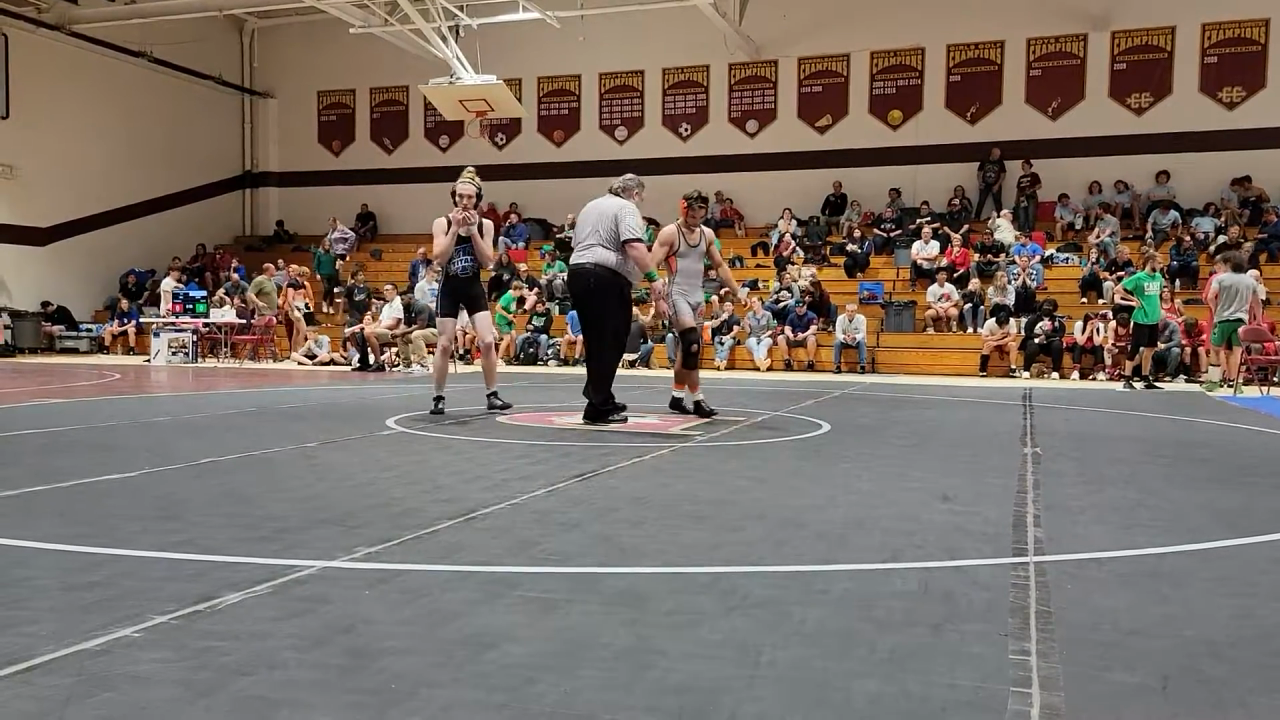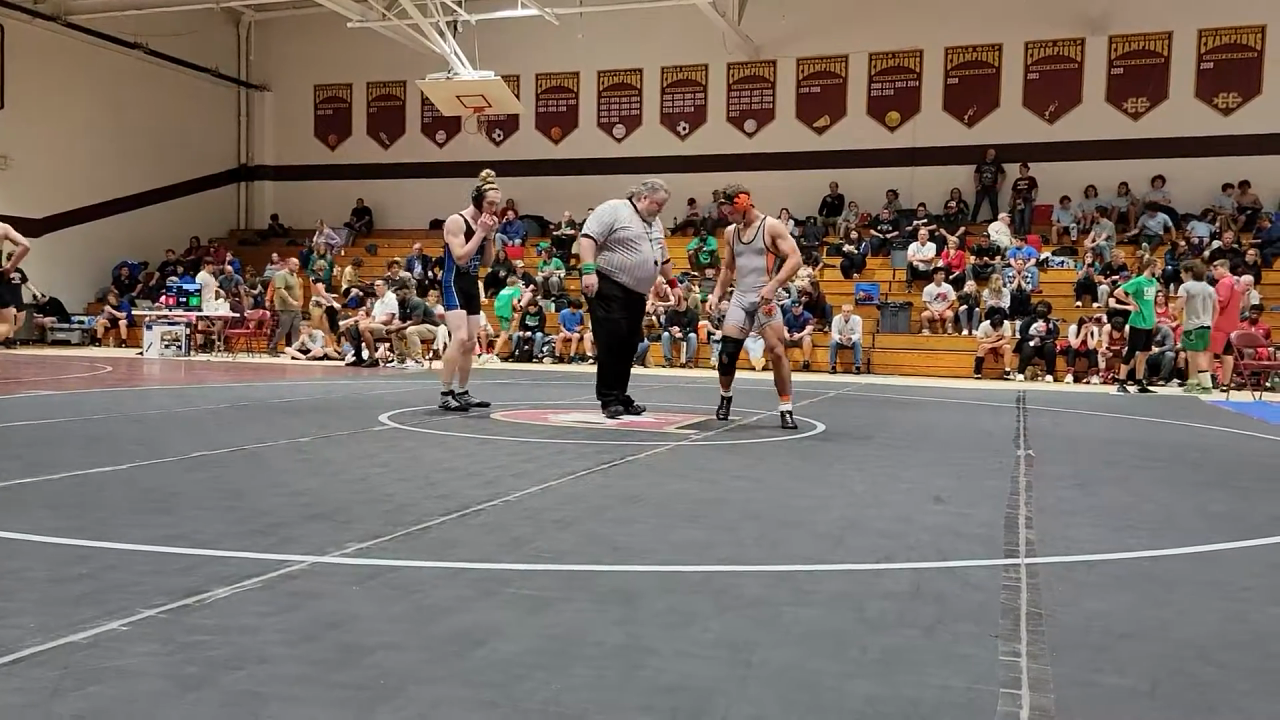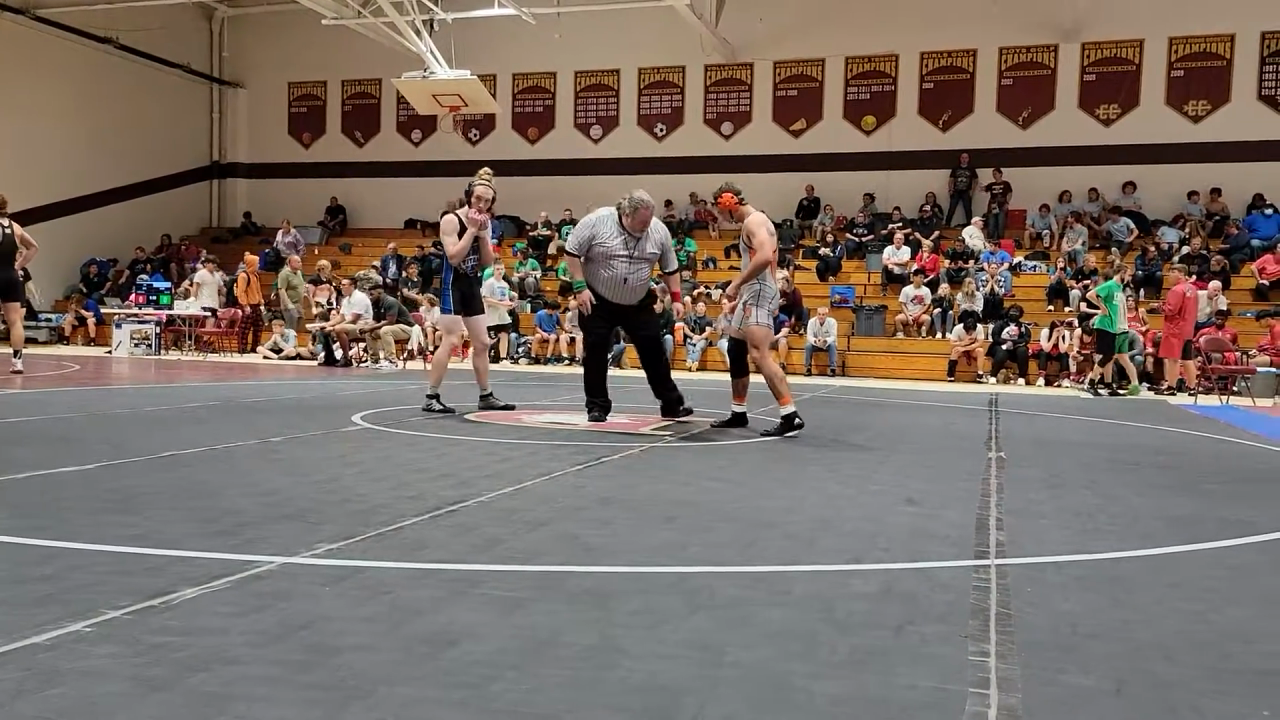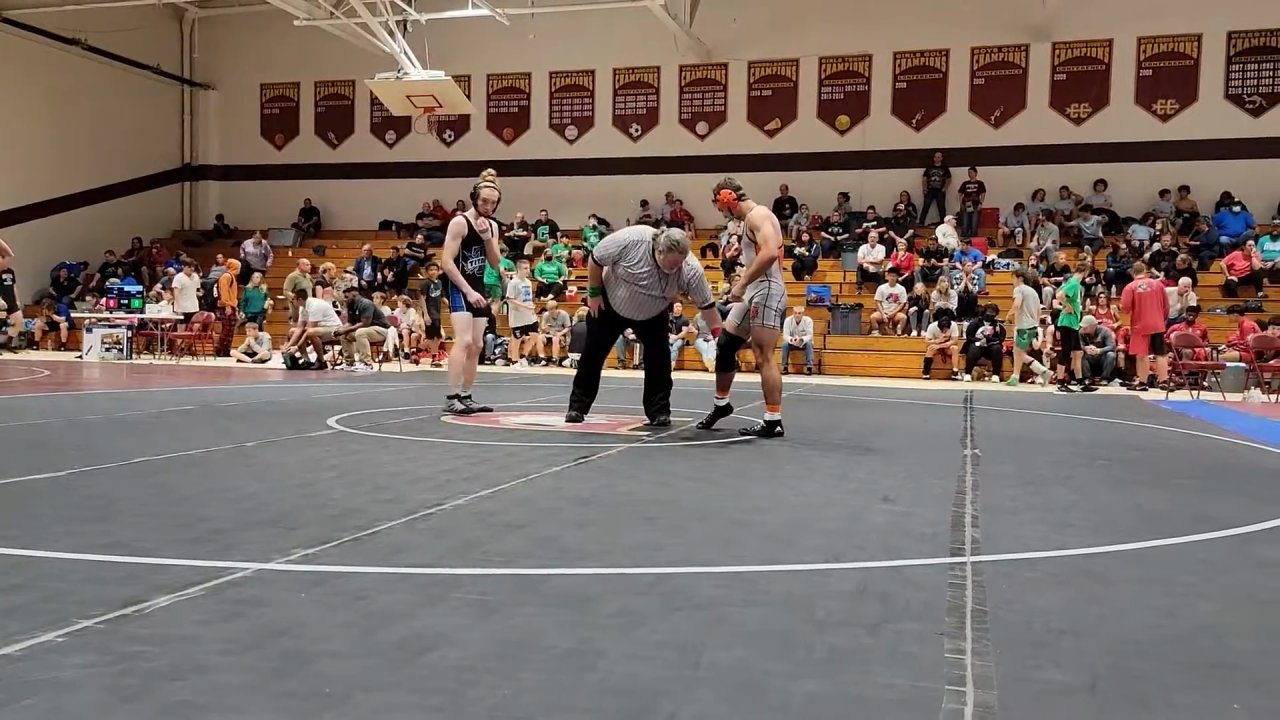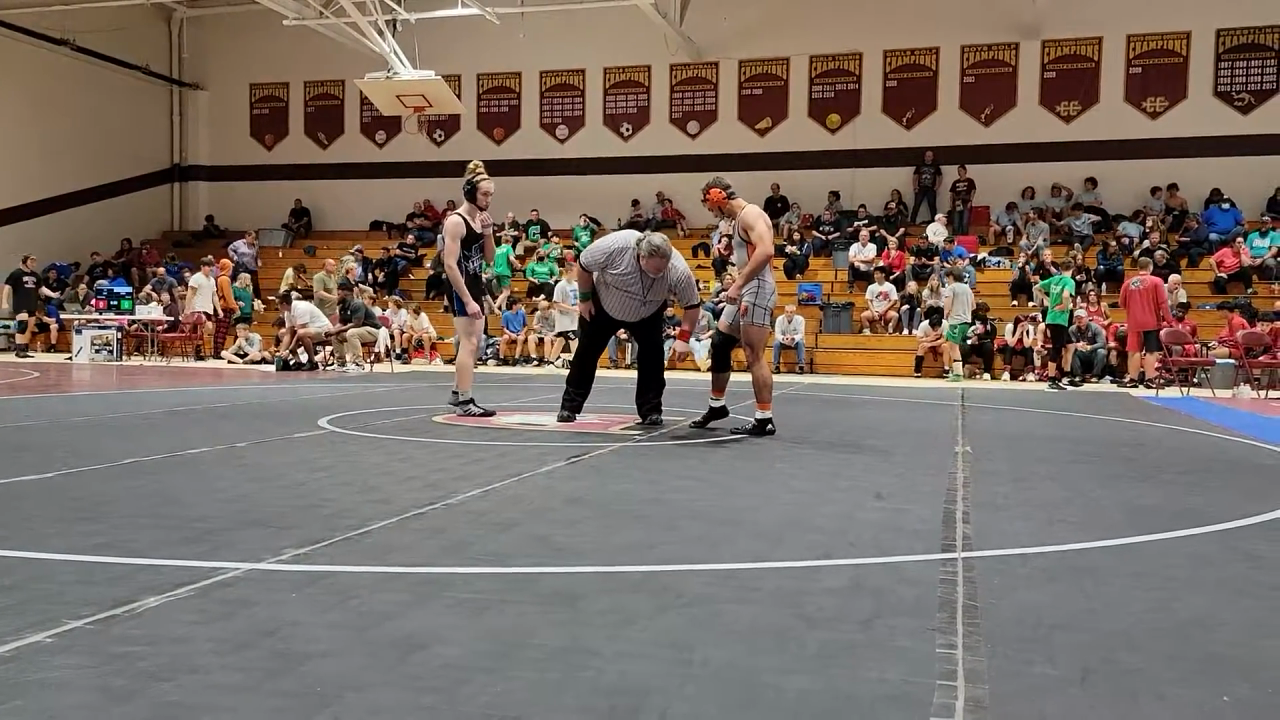
dt=0.7s
person 1, frame 1
left shoulder: (707, 234)
right shoulder: (669, 233)
left elbow: (720, 265)
right elbow: (652, 266)
left wrist: (736, 290)
left hip: (697, 296)
right hip: (677, 295)
left knee: (689, 348)
right knee: (691, 343)
left ankle: (678, 398)
right ankle: (696, 399)
person 1, frame 2
left shoulder: (772, 227)
right shoulder: (731, 232)
left elbow: (795, 258)
left wrist: (773, 285)
right wrist: (717, 293)
left hip: (765, 297)
right hip: (739, 296)
left knee: (776, 351)
right knee: (728, 351)
left ankle: (786, 410)
right ankle: (726, 397)
person 1, frame 3
left shoulder: (755, 221)
right shoulder: (748, 224)
left elbow: (766, 257)
left wrist: (735, 284)
right wrist: (738, 298)
left hip: (761, 293)
right hip: (751, 294)
left knee: (759, 355)
right knee: (735, 352)
left ankle: (790, 416)
right ankle: (738, 412)
person 1, frame 4
left shoulder: (758, 215)
right shoulder: (750, 219)
left elbow: (770, 253)
left wrist: (741, 283)
left hip: (767, 291)
right hip: (753, 292)
left knee: (763, 358)
right knee: (725, 345)
left ankle: (773, 422)
right ankle: (721, 404)
person 1, frame 5
left shoulder: (751, 214)
right shoulder: (739, 219)
left elbow: (765, 251)
left wrist: (738, 284)
left hip: (757, 290)
right hip: (745, 291)
left knee: (754, 356)
right knee: (720, 345)
left ankle: (764, 420)
right ankle: (717, 406)
person 2, frame 1
left shoulder: (486, 224)
right shoulder: (442, 223)
left elbow: (487, 262)
right elbow: (439, 259)
left wrist: (473, 230)
right wrist: (455, 229)
left hip: (474, 288)
right hip: (449, 288)
left knee: (487, 341)
right knee: (445, 344)
left ankle: (492, 395)
right ankle: (438, 398)
person 2, frame 2
left shoulder: (484, 224)
right shoulder: (456, 221)
left elbow: (487, 262)
right elbow: (460, 258)
left wrist: (490, 236)
right wrist: (480, 232)
left hip: (472, 285)
right hip: (453, 284)
left knee: (469, 343)
right knee: (460, 338)
left ankle: (462, 392)
right ankle: (446, 394)
person 2, frame 3
left shoulder: (484, 224)
right shoulder: (451, 220)
left elbow: (488, 262)
right elbow: (454, 257)
left wrist: (483, 233)
right wrist: (471, 230)
left hip: (473, 286)
right hip: (453, 286)
left knee: (482, 343)
right knee: (451, 341)
left ankle: (485, 396)
right ankle: (431, 398)
person 2, frame 4
left shoulder: (492, 226)
right shoulder: (459, 222)
left elbow: (495, 263)
right elbow: (446, 261)
left wrist: (488, 238)
right wrist: (468, 291)
left hip: (478, 288)
right hip: (460, 288)
left knee: (476, 346)
right knee: (464, 341)
left ankle: (463, 397)
right ankle: (452, 397)
person 2, frame 5
left shoulder: (481, 220)
right shoulder: (456, 221)
left elbow: (490, 259)
right elbow: (450, 265)
left wrist: (489, 233)
right wrist: (467, 300)
left hip: (475, 285)
right hip: (461, 288)
left knee: (474, 344)
right knee: (469, 343)
left ankle: (458, 392)
right ankle: (465, 403)
person 3, frame 1
left shoulder: (590, 207)
right shoulder: (626, 209)
left elbow: (579, 245)
right elbow: (634, 246)
right wrist: (653, 278)
left hip: (578, 276)
right hip: (605, 280)
left knee: (597, 342)
right knee: (608, 344)
left ankle: (600, 400)
right ankle: (599, 408)
person 3, frame 2
left shoulder: (655, 223)
right shoulder: (613, 210)
left elbow: (662, 258)
right elbow: (587, 238)
left wrist: (673, 284)
right wrist: (588, 271)
left hip: (636, 293)
right hip: (608, 286)
left knee: (628, 345)
right knee: (613, 341)
left ankle: (620, 398)
right ankle: (610, 399)
person 3, frame 3
left shoulder: (659, 230)
right shoulder: (596, 221)
left elbow: (670, 268)
right elbow: (571, 253)
left wrist: (676, 298)
right wrist: (580, 288)
left hip: (638, 303)
right hip: (598, 300)
left knee: (653, 349)
right knee: (596, 353)
left ankle: (671, 403)
right ankle: (597, 406)
person 3, frame 4
left shoulder: (691, 268)
right shoulder: (630, 239)
left elbow: (705, 304)
right elbow: (595, 259)
left wrist: (718, 333)
right wrist: (593, 293)
right hip: (609, 306)
left knee: (659, 358)
right knee: (593, 354)
left ankle: (658, 412)
right ankle: (577, 407)
person 3, frame 5
left shoulder: (678, 268)
right shoulder: (615, 245)
left elbow: (691, 305)
right elbow: (583, 266)
left wrist: (683, 338)
right wrist: (584, 298)
right hip: (602, 307)
left knee: (652, 356)
right knee: (587, 353)
left ankle: (650, 411)
right ankle: (569, 406)
